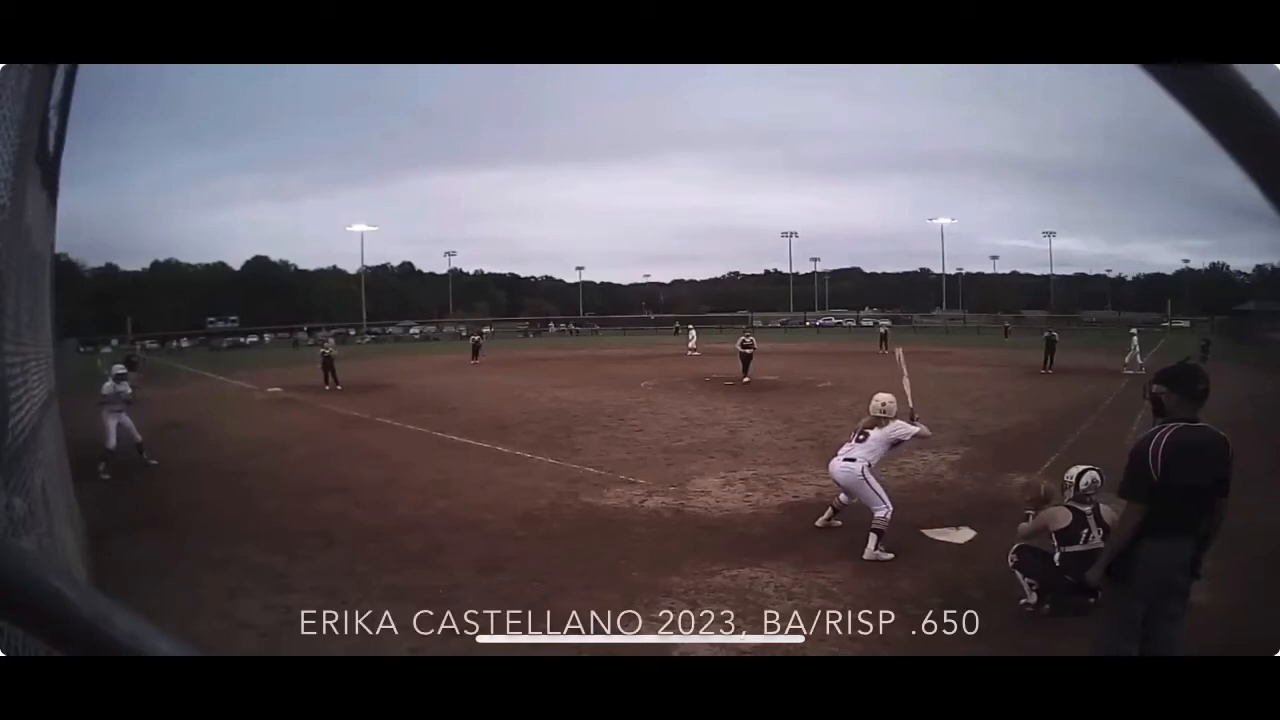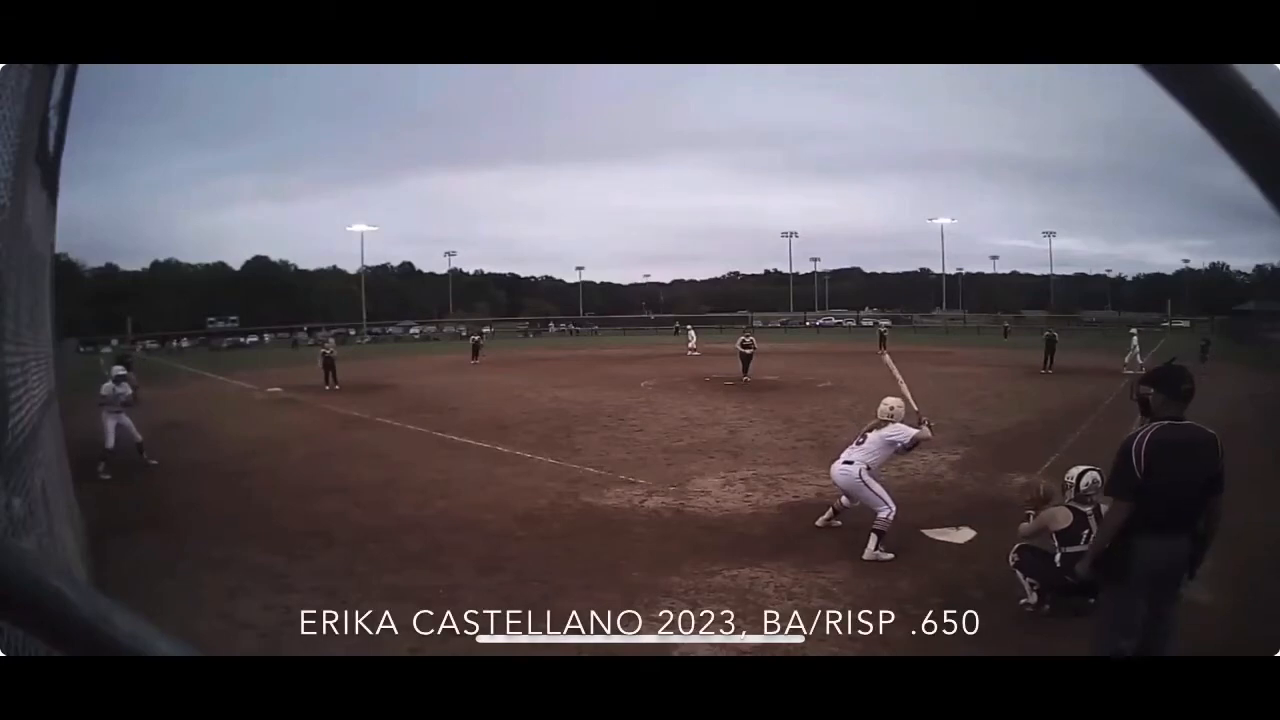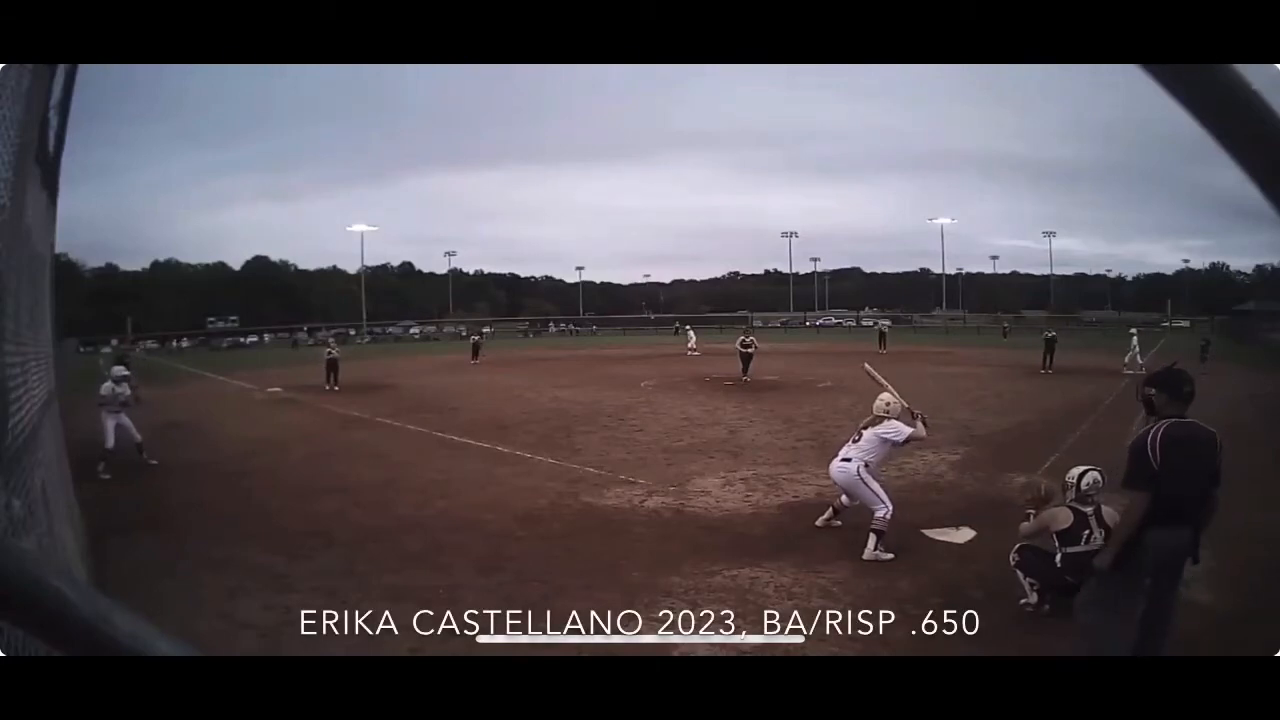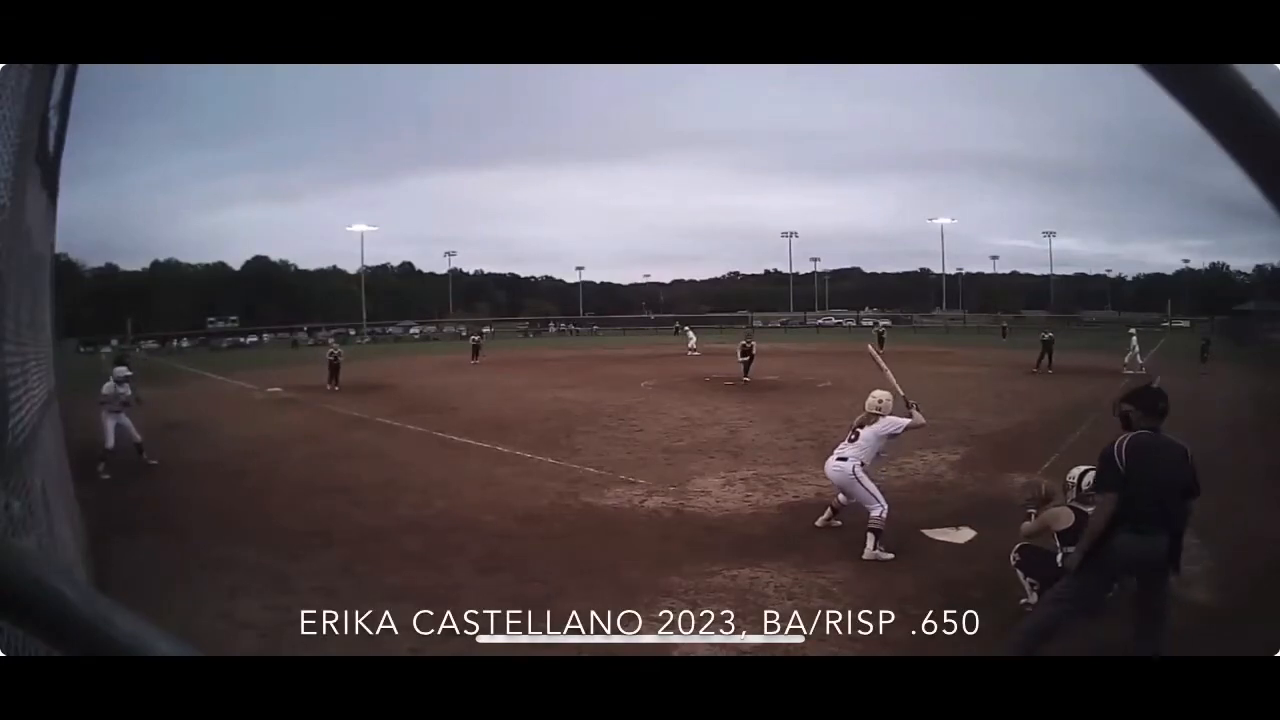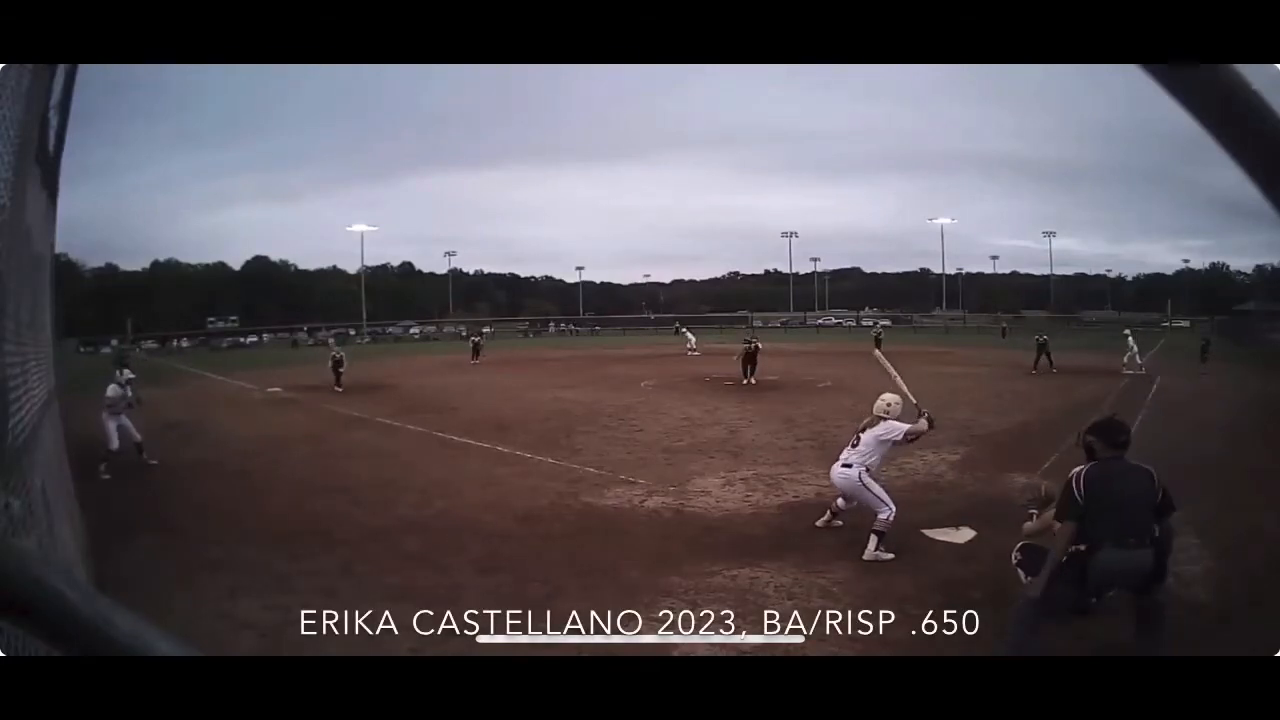
dt=0.4s
person 1, frame 1
left shoulder: (1154, 444)
right shoulder: (1219, 444)
left elbow: (1134, 516)
right elbow: (1218, 511)
left wrist: (1101, 564)
right wrist: (1198, 553)
left hip: (1142, 553)
right hip: (1183, 553)
left knee: (1118, 636)
right knee: (1164, 636)
person 1, frame 2
left shoulder: (1140, 443)
right shoulder: (1210, 442)
left elbow: (1119, 513)
right elbow: (1214, 508)
left wrist: (1089, 558)
right wrist: (1199, 552)
left hip: (1137, 549)
right hip: (1181, 548)
left knee: (1118, 631)
right knee: (1160, 620)
person 1, frame 3
left shoulder: (1151, 439)
right shoulder: (1210, 439)
left elbow: (1139, 506)
right elbow: (1212, 498)
left wrist: (1110, 552)
left hip: (1146, 539)
right hip: (1182, 538)
left knee: (1095, 604)
right knee: (1161, 607)
person 1, frame 4
left shoulder: (1121, 447)
right shoulder: (1182, 453)
left elbow: (1107, 507)
right elbow: (1185, 509)
left wrist: (1080, 552)
left hip: (1121, 543)
right hip: (1161, 545)
left knee: (1063, 601)
right knee: (1152, 604)
left ankle: (1022, 648)
person 1, frame 5
left shoulder: (1083, 477)
right shoulder: (1148, 476)
left elbow: (1066, 533)
right elbow: (1166, 528)
left wrist: (1041, 580)
right wrist: (1159, 564)
left hip: (1101, 561)
right hip: (1145, 562)
left knee: (1036, 597)
right knee: (1149, 598)
left ankle: (1017, 651)
